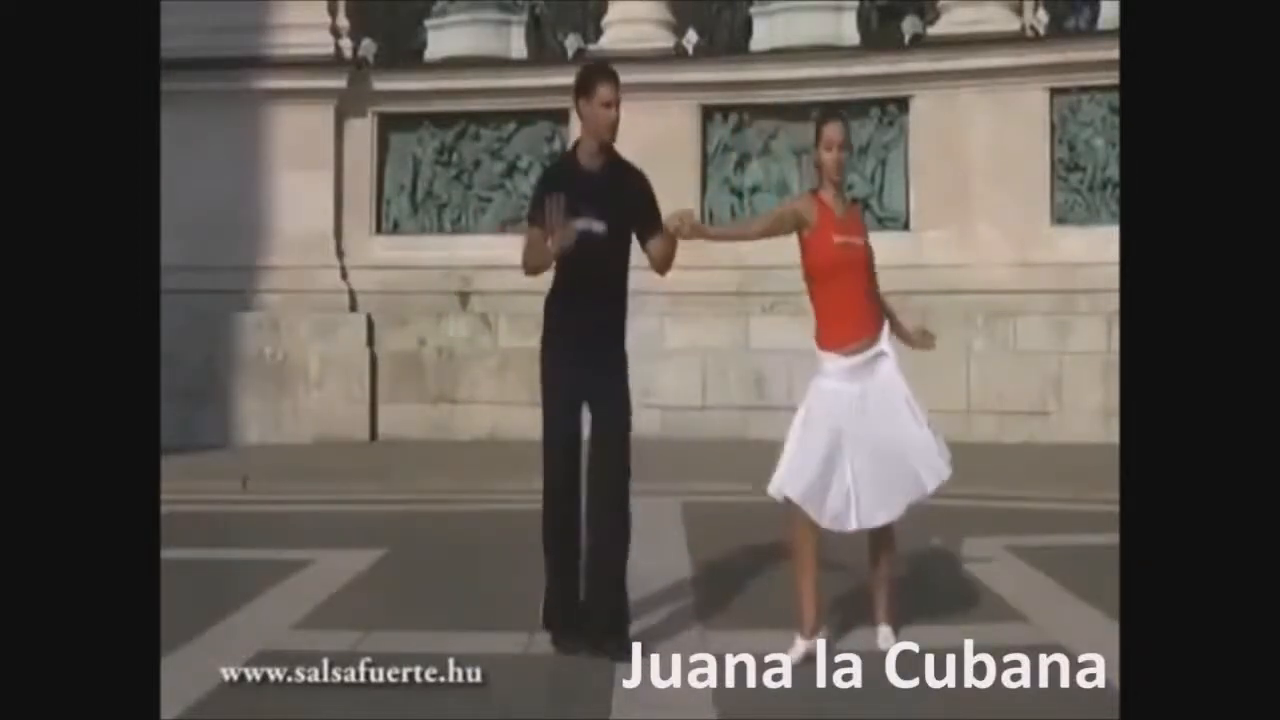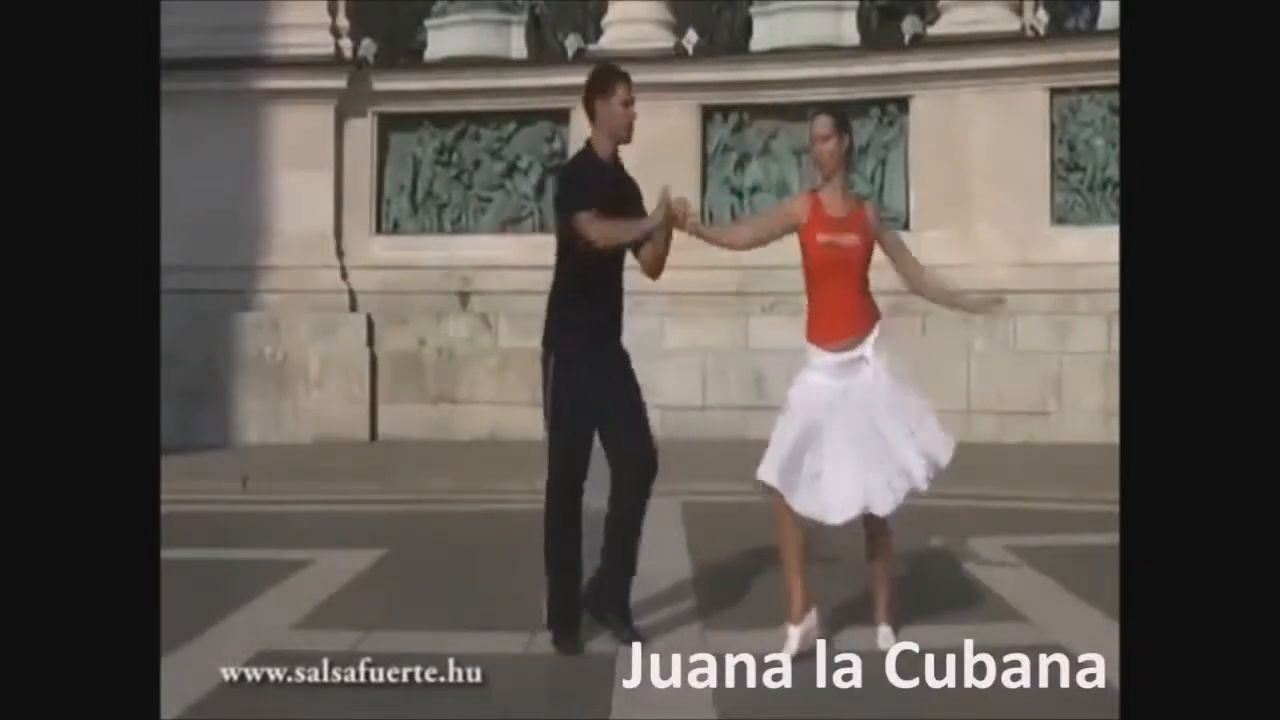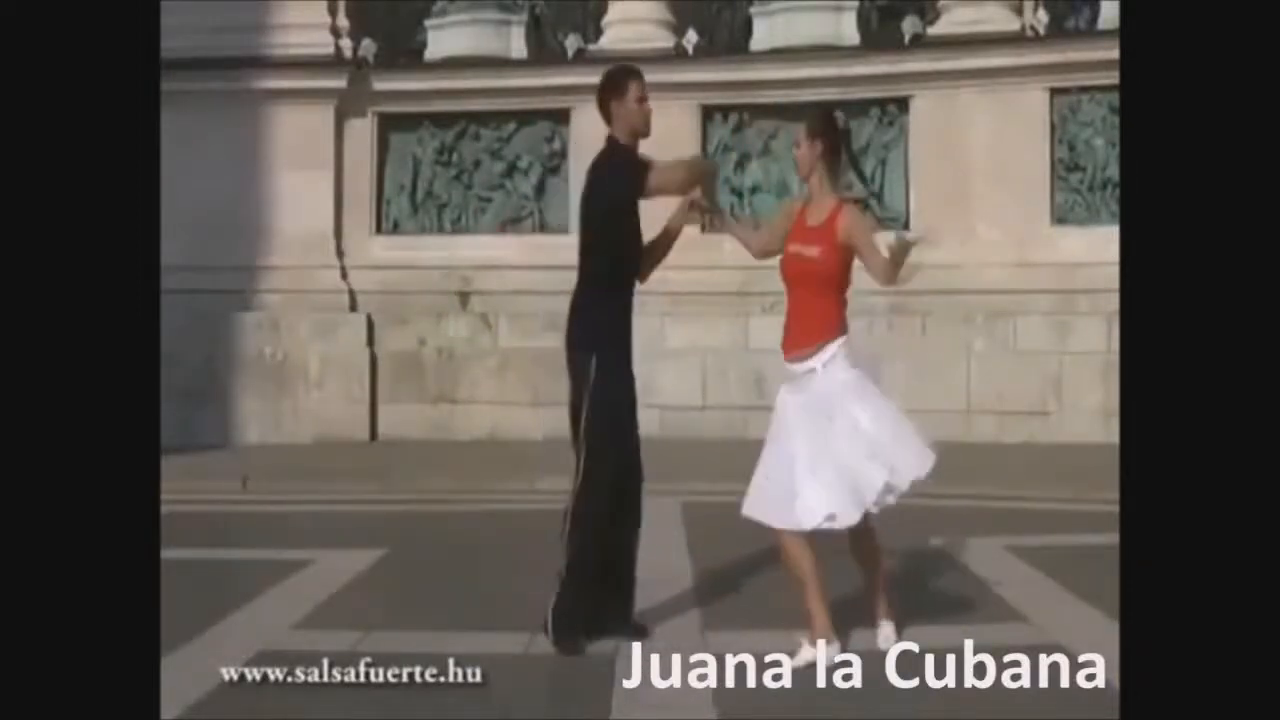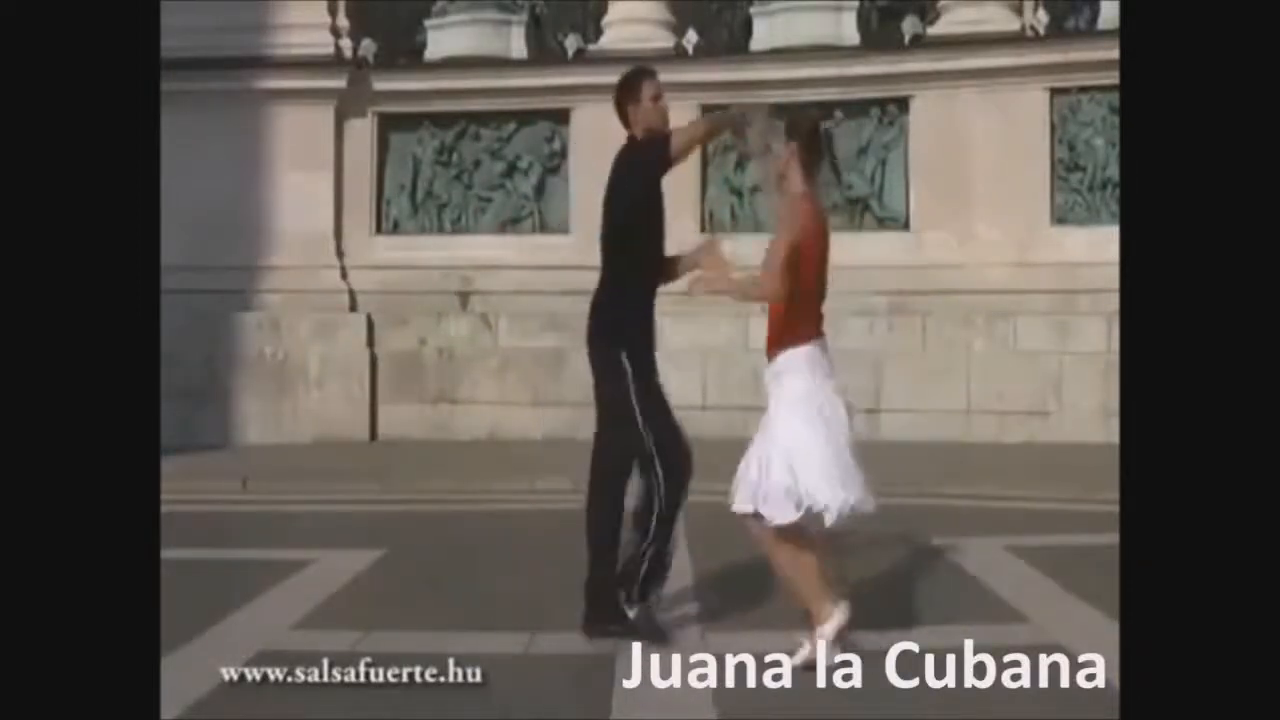
dt=0.2s
person 1, frame 1
left shoulder: (632, 180)
right shoulder: (555, 178)
left elbow: (658, 261)
right elbow: (532, 261)
left wrist: (670, 237)
right wrist: (549, 242)
left hip: (610, 346)
right hip: (564, 346)
left knee: (611, 474)
right knee: (561, 477)
left ankle: (606, 614)
right ankle: (562, 612)
person 1, frame 2
left shoulder: (623, 182)
right shoulder: (576, 174)
left elbow: (651, 264)
right elbow: (598, 235)
left wrist: (662, 227)
right wrist: (658, 221)
left hip: (608, 346)
right hip: (569, 346)
left knee: (637, 463)
right knee: (566, 477)
left ankle: (608, 593)
right ankle: (563, 612)
person 1, frame 3
left shoulder: (626, 175)
right shoulder: (612, 166)
left elbow: (638, 264)
right elbow: (678, 177)
left wrist: (677, 225)
right wrist: (705, 172)
left hip: (612, 344)
right hip: (594, 344)
left knee: (619, 476)
right knee: (600, 477)
left ankle: (604, 602)
right ankle: (567, 612)
person 1, frame 4
left shoulder: (643, 174)
right shoulder: (635, 161)
right elbow: (697, 129)
left wrist: (693, 260)
right wrist: (735, 120)
left hip: (624, 340)
right hip: (620, 341)
left knee: (613, 472)
right knee: (668, 461)
left ankle: (604, 604)
right ankle: (632, 590)
person 2, frame 1
left shoulder: (856, 218)
right shoulder: (804, 209)
right elbow: (756, 228)
left wrist: (906, 332)
right wrist: (698, 230)
left hip: (878, 368)
right hip: (833, 373)
left knee: (883, 505)
right knee: (802, 499)
left ankle: (882, 618)
right ankle: (808, 627)
person 2, frame 2
left shoulder: (867, 213)
right shoulder: (799, 207)
left elbow: (913, 274)
right elbow: (740, 237)
left wrist: (965, 302)
right wrist: (689, 223)
left hip: (863, 365)
right hip: (820, 370)
left knee: (876, 501)
right knee: (781, 487)
left ankle: (883, 618)
right ankle: (799, 614)
person 2, frame 3
left shoulder: (849, 217)
right shoulder: (796, 211)
left elbow: (884, 274)
right elbow: (761, 247)
left wrist: (899, 255)
right wrist: (718, 217)
left hip: (830, 372)
right hip: (797, 376)
left knee: (850, 513)
right knee: (782, 513)
left ankle: (882, 611)
right ankle: (820, 632)
person 2, frame 4
left shoulder: (791, 218)
right shoulder: (815, 213)
left elbow: (769, 287)
left wrist: (716, 280)
left hip: (795, 374)
right hip: (803, 371)
left knee: (771, 516)
right knee: (788, 515)
left ankle: (825, 606)
right ankle: (819, 621)
